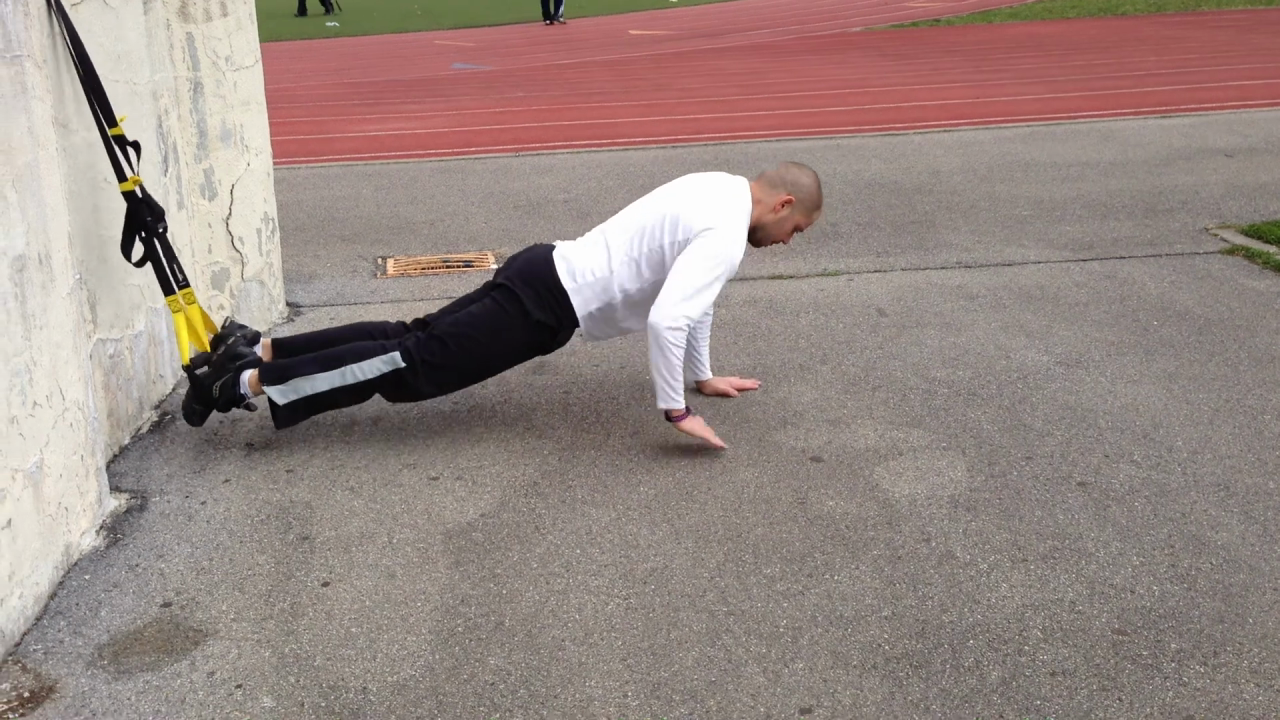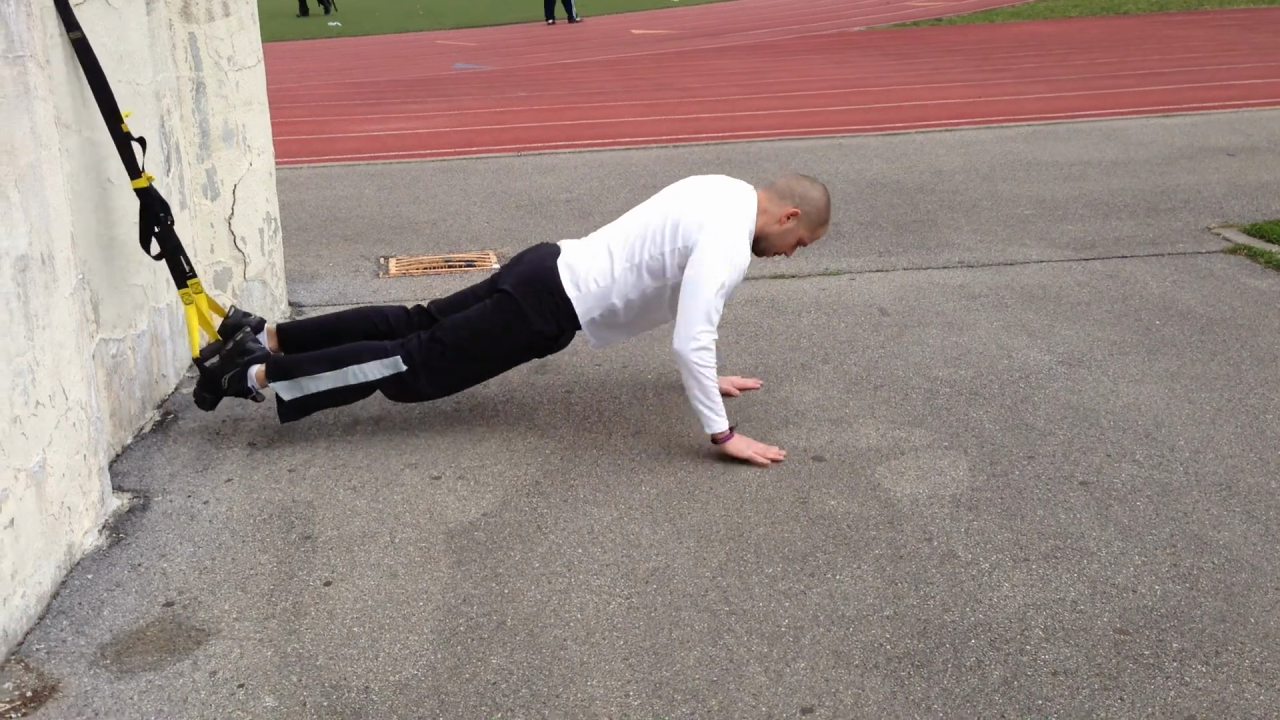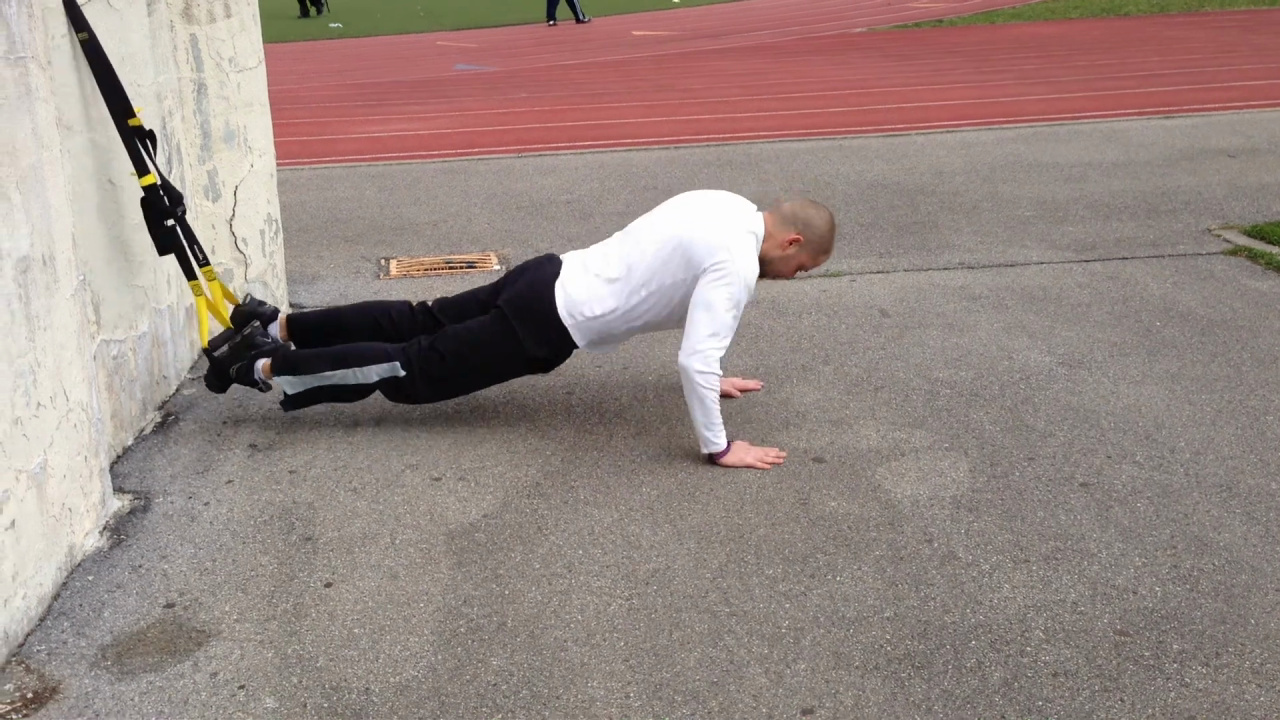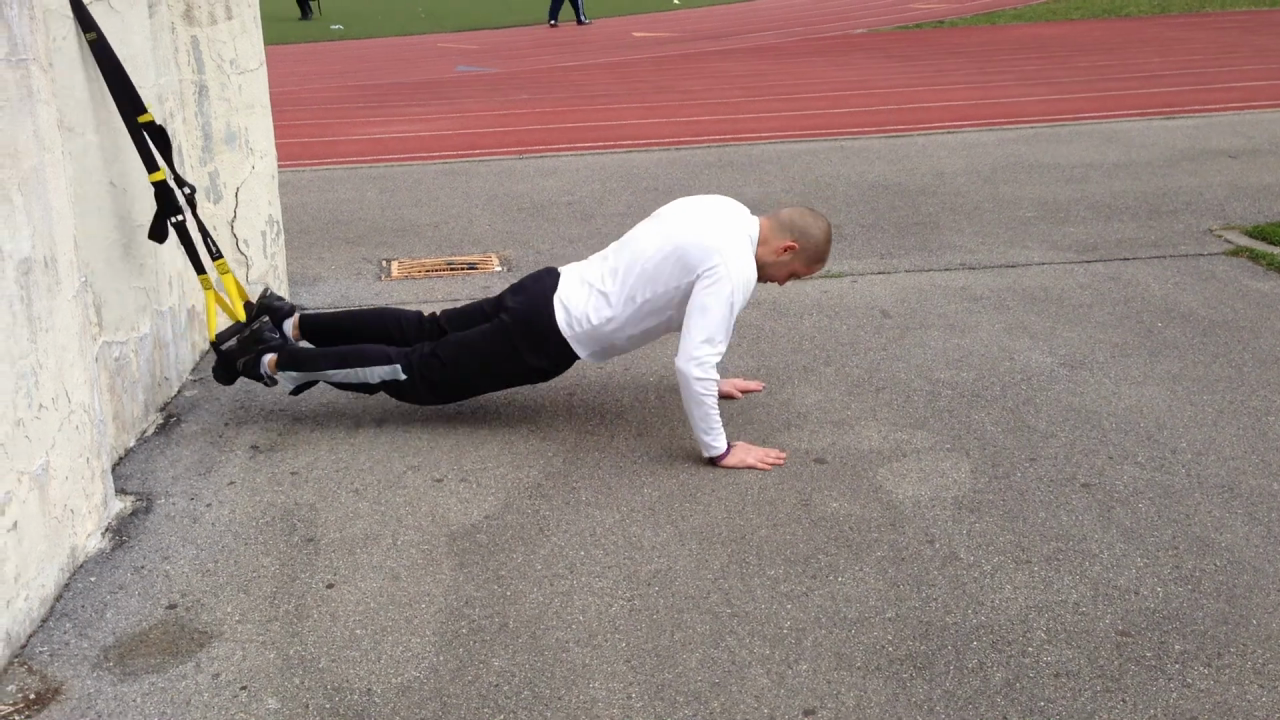
dt=0.1s
person 1, frame 1
left shoulder: (718, 186)
right shoulder: (724, 237)
left elbow: (684, 298)
right elbow: (667, 321)
left wrist: (706, 375)
right wrist: (676, 410)
left hip: (542, 272)
right hip: (547, 303)
left knee: (407, 341)
right knee: (410, 366)
left ankle: (259, 348)
right ankle: (248, 380)
person 1, frame 2
left shoulder: (726, 191)
right shoulder: (730, 246)
left elbow: (690, 307)
right elbow: (689, 341)
left wrist: (711, 377)
right wrist: (721, 432)
left hip: (547, 269)
right hip: (550, 304)
left knee: (415, 328)
right knee: (414, 363)
left ankle: (265, 336)
right ankle: (258, 373)
person 1, frame 3
left shoulder: (726, 206)
right shoulder: (737, 264)
right elbow: (693, 360)
left wrist: (712, 378)
right wrist: (718, 447)
left hip: (549, 279)
right hip: (551, 325)
left knee: (420, 322)
right knee: (414, 370)
left ankle: (276, 323)
right ankle: (265, 365)
person 1, frame 4
left shoulder: (723, 211)
right shoulder: (735, 268)
right elbow: (691, 364)
left wrist: (713, 379)
right wrist: (719, 449)
left hip: (550, 290)
right hip: (552, 335)
left knee: (424, 331)
right knee: (416, 372)
left ankle: (288, 322)
right ankle: (273, 361)
